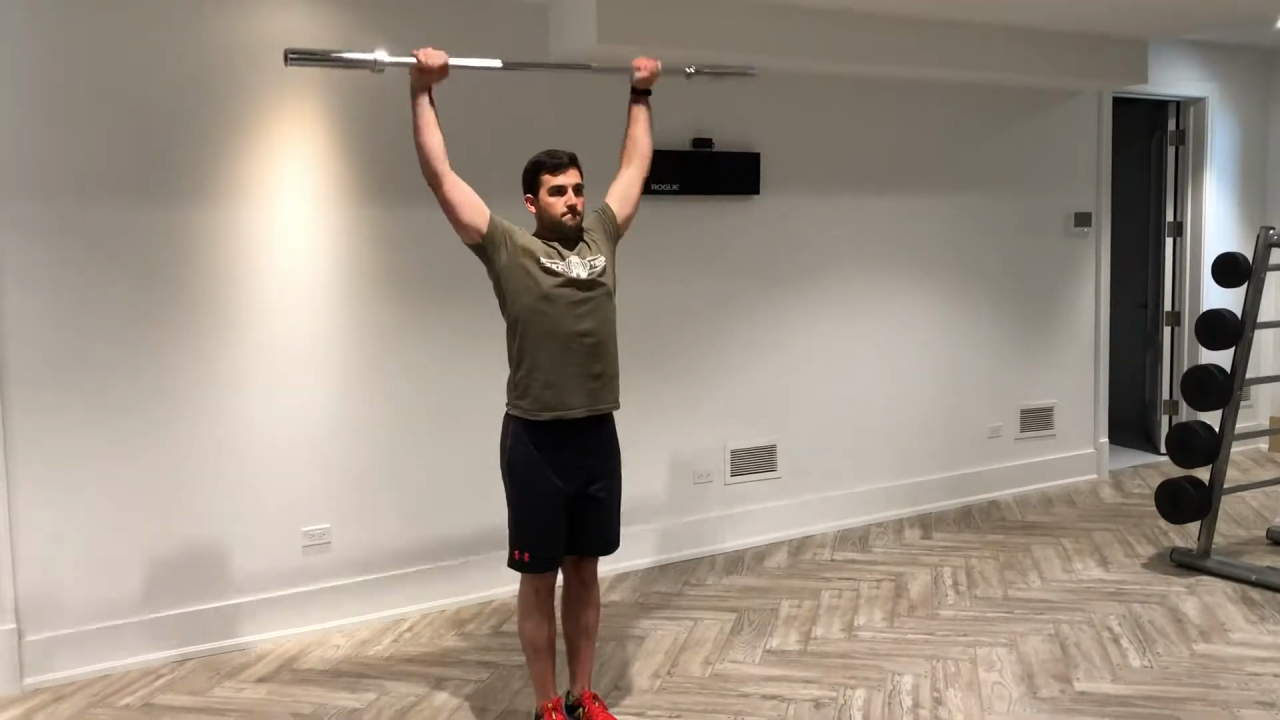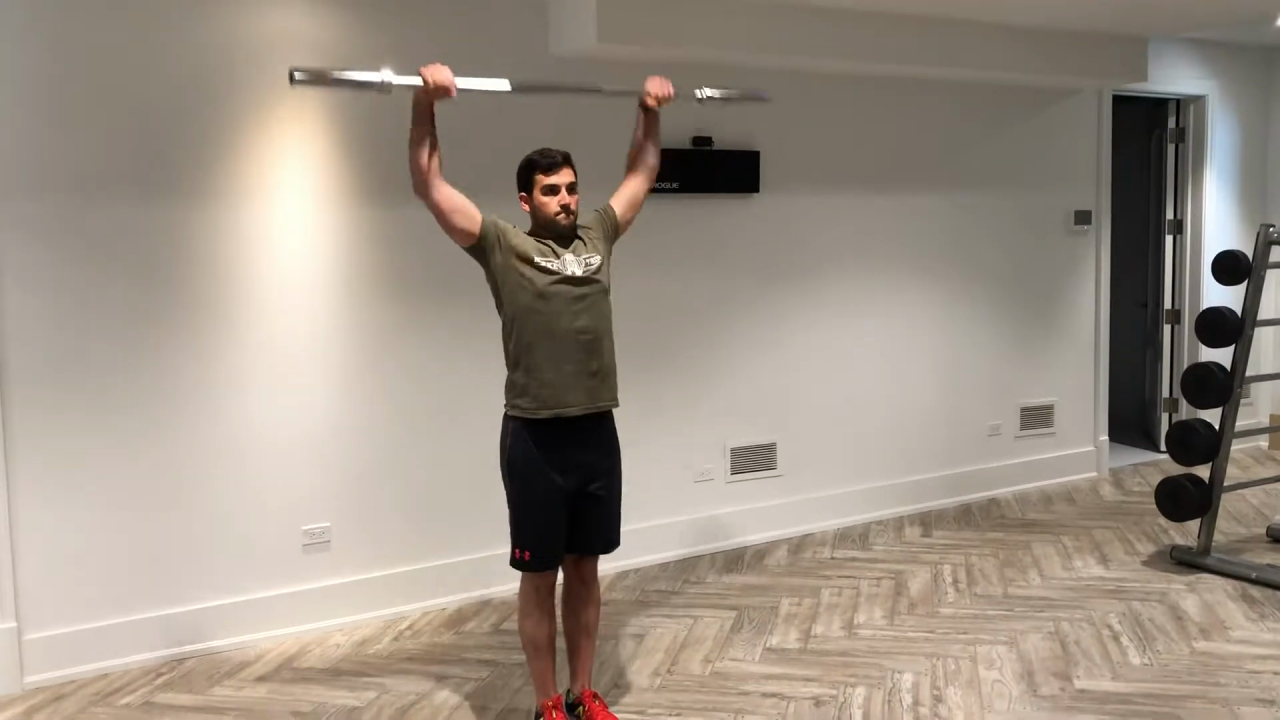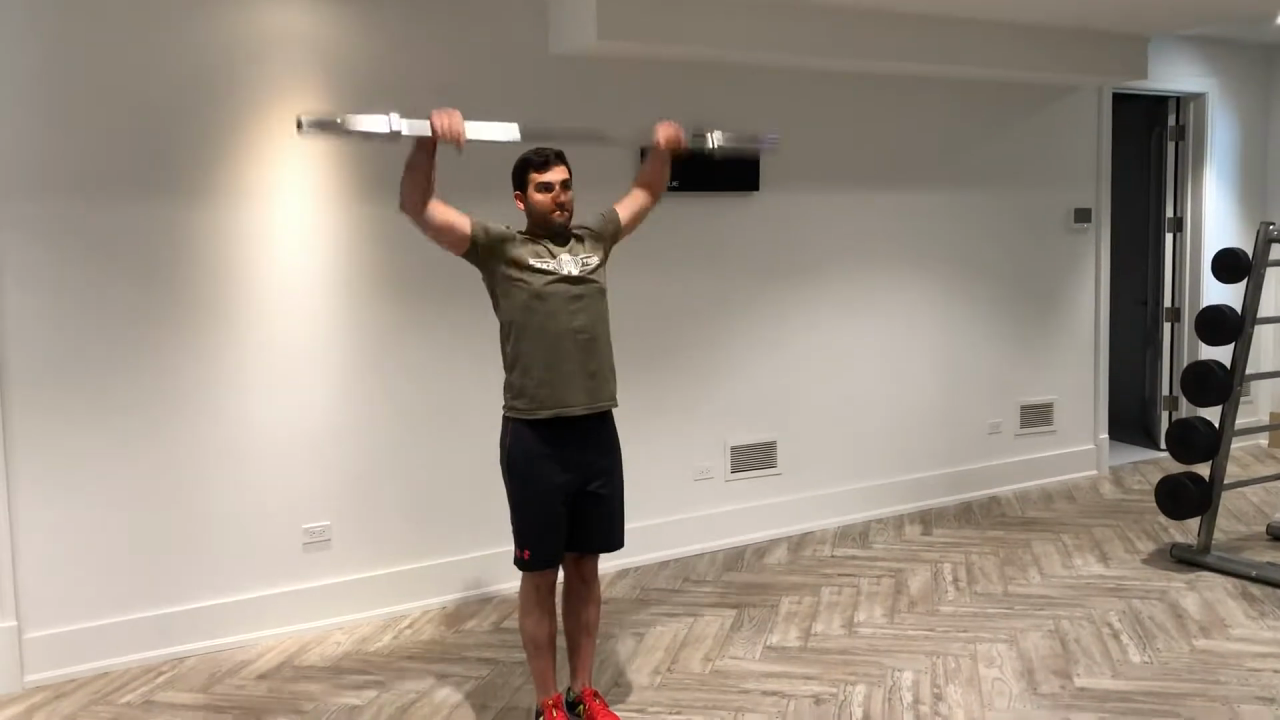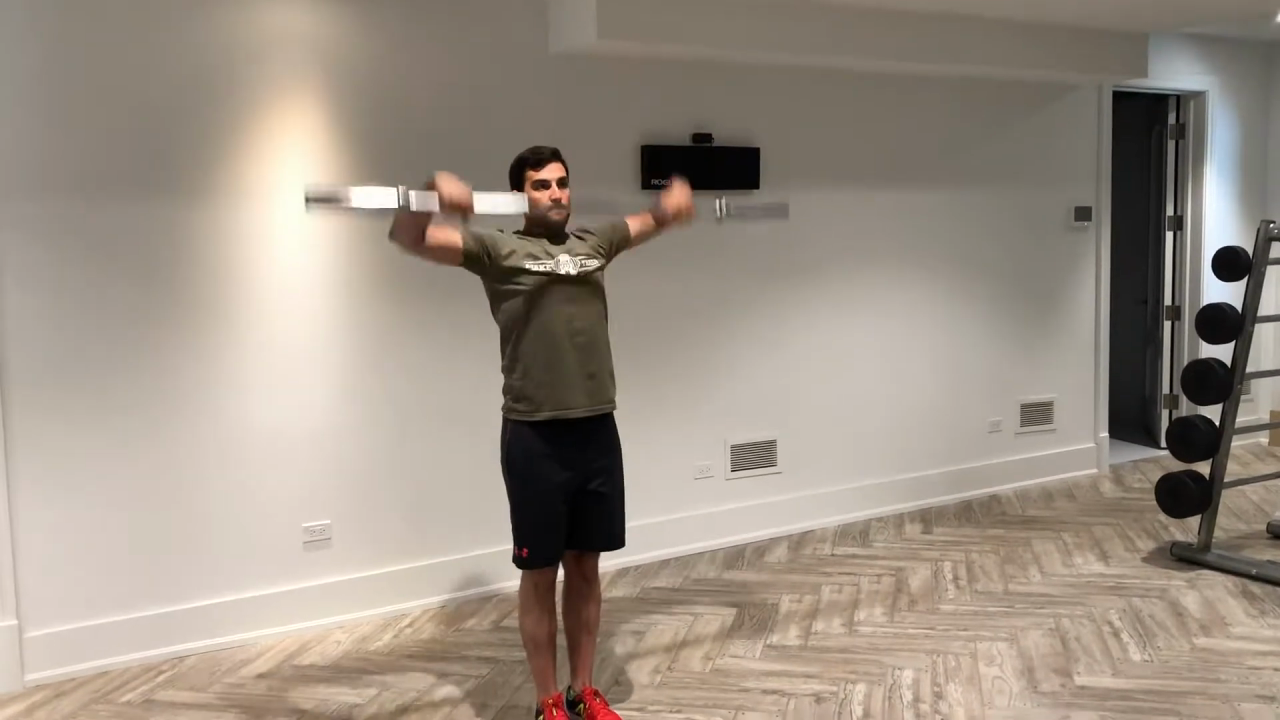
dt=0.1s
person 1, frame 1
left shoulder: (602, 235)
right shoulder: (507, 246)
left elbow: (636, 164)
right elbow: (437, 173)
left wrist: (639, 93)
right wrist: (423, 87)
left hip: (597, 434)
right hip: (535, 439)
left knee: (584, 571)
right knee: (540, 577)
person 1, frame 2
left shoulder: (596, 235)
right shoulder: (502, 246)
left elbow: (640, 174)
right elbow: (427, 185)
left wrist: (650, 110)
right wrist: (427, 103)
left hip: (597, 432)
right hip: (535, 437)
left knee: (584, 569)
right knee: (540, 575)
person 1, frame 3
left shoulder: (594, 237)
right shoulder: (500, 246)
left elbow: (645, 192)
right elbow: (415, 205)
left wrist: (660, 150)
right wrist: (429, 142)
left hip: (597, 430)
right hip: (534, 436)
left knee: (585, 565)
right knee: (541, 573)
person 1, frame 4
left shoulder: (595, 242)
right shoulder: (497, 250)
left elbow: (652, 217)
right elbow: (407, 237)
left wrist: (674, 199)
right wrist: (436, 194)
left hip: (598, 431)
right hip: (533, 437)
left knee: (585, 564)
right knee: (541, 572)
